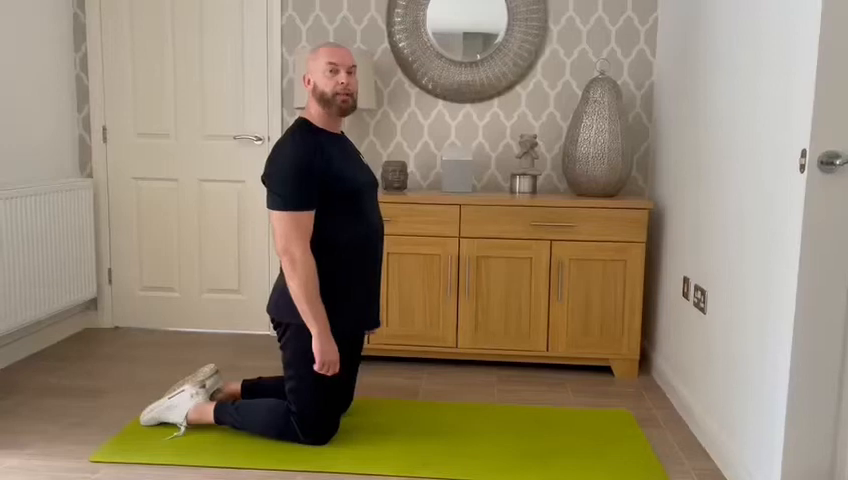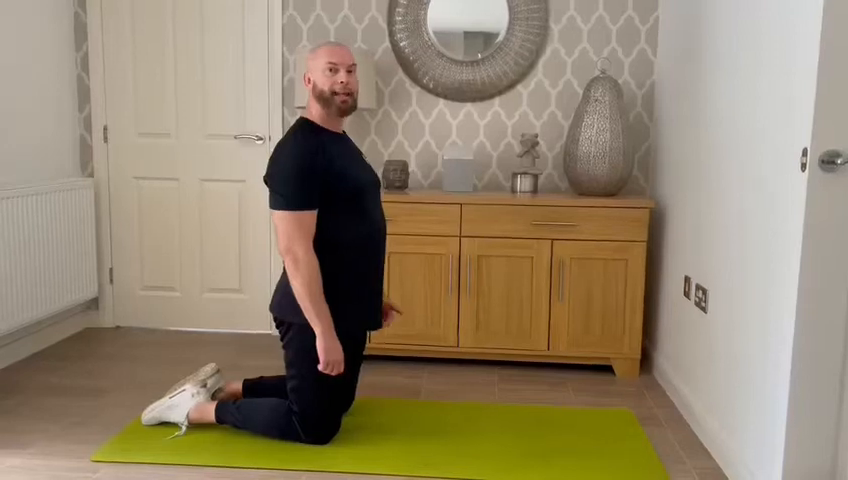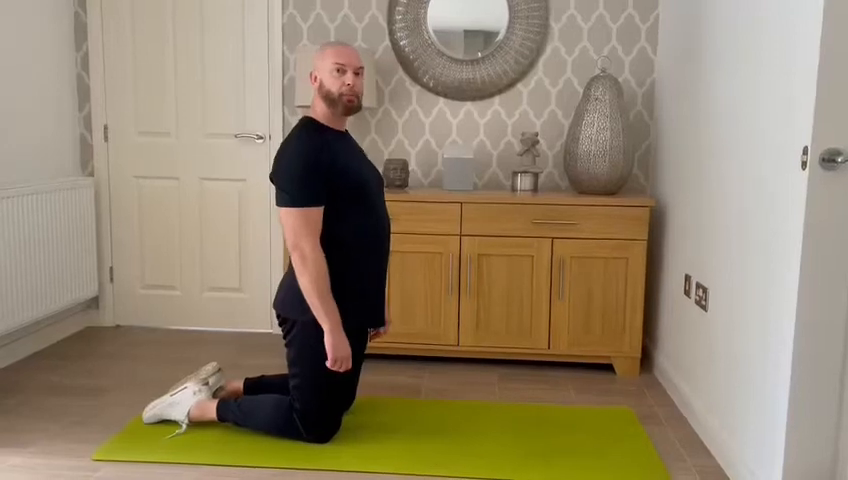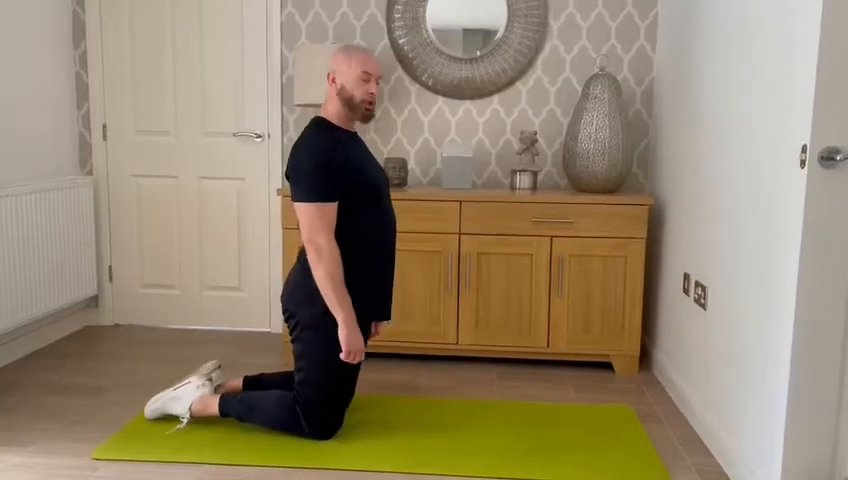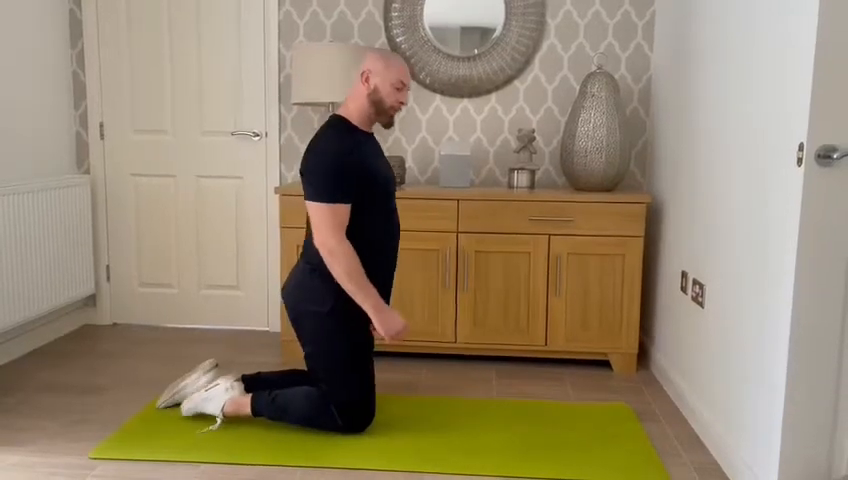
dt=0.3s
person 1, frame 1
left shoulder: (341, 143)
right shoulder: (296, 152)
right elbow: (293, 251)
left wrist: (363, 308)
right wrist: (320, 332)
left hip: (345, 309)
right hip: (313, 314)
left knee: (333, 402)
right knee: (314, 425)
left ankle: (222, 388)
right ankle: (195, 408)
person 1, frame 2
left shoulder: (342, 143)
right shoulder: (298, 152)
right elbow: (296, 251)
left wrist: (372, 297)
right wrist: (325, 332)
left hip: (347, 308)
right hip: (316, 314)
left knee: (335, 402)
right knee: (315, 425)
left ankle: (224, 388)
right ankle: (198, 408)
person 1, frame 3
left shoulder: (344, 142)
right shoulder: (303, 150)
right elbow: (303, 247)
left wrist: (371, 307)
right wrist: (332, 328)
left hip: (350, 305)
right hip: (318, 311)
left knee: (336, 400)
right knee: (316, 423)
left ankle: (224, 386)
right ankle: (198, 405)
person 1, frame 4
left shoulder: (349, 141)
right shoulder: (318, 148)
right elbow: (319, 242)
left wrist: (366, 310)
right wrist: (346, 321)
left hip: (350, 301)
right hip: (325, 306)
left knee: (333, 394)
right knee: (318, 419)
left ankle: (225, 384)
right ankle: (201, 400)
person 1, frame 5
left shoulder: (363, 140)
right shoulder: (334, 148)
right elbow: (330, 242)
left wrist: (376, 302)
right wrist: (379, 311)
left hip: (333, 296)
right hip: (327, 300)
left knee: (328, 383)
right knee: (352, 411)
left ankle: (220, 382)
right ankle: (231, 401)
